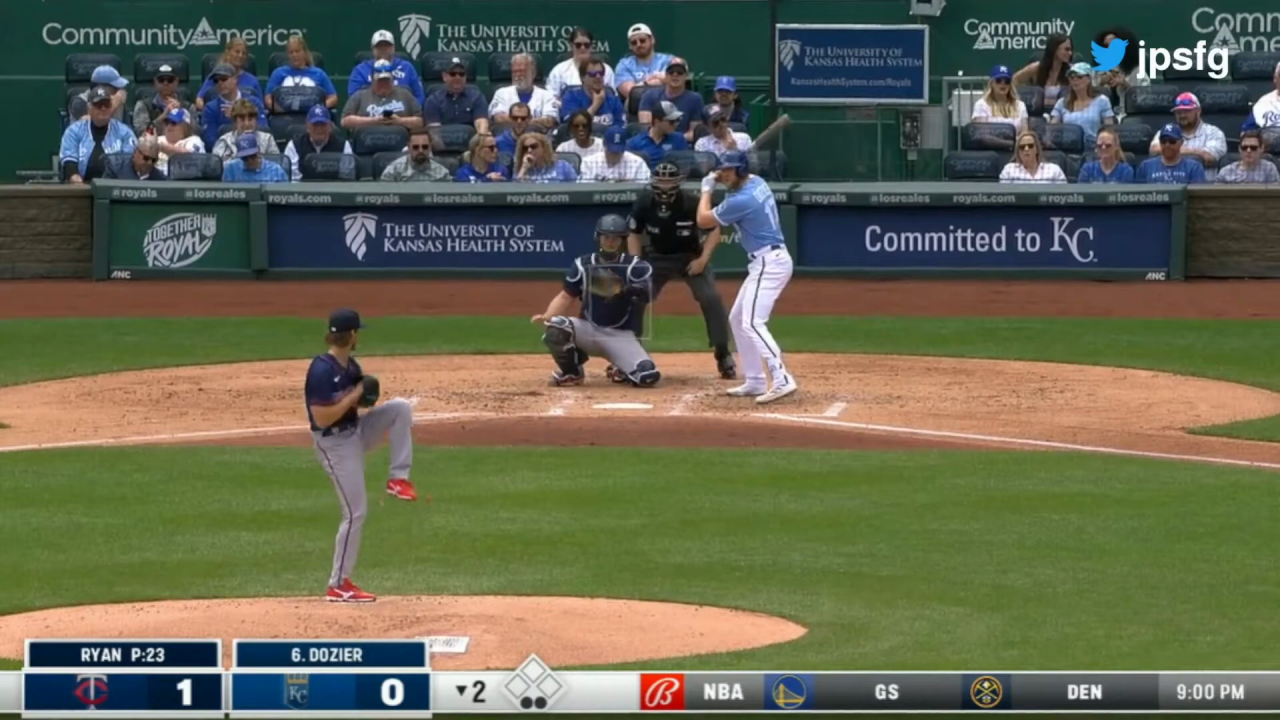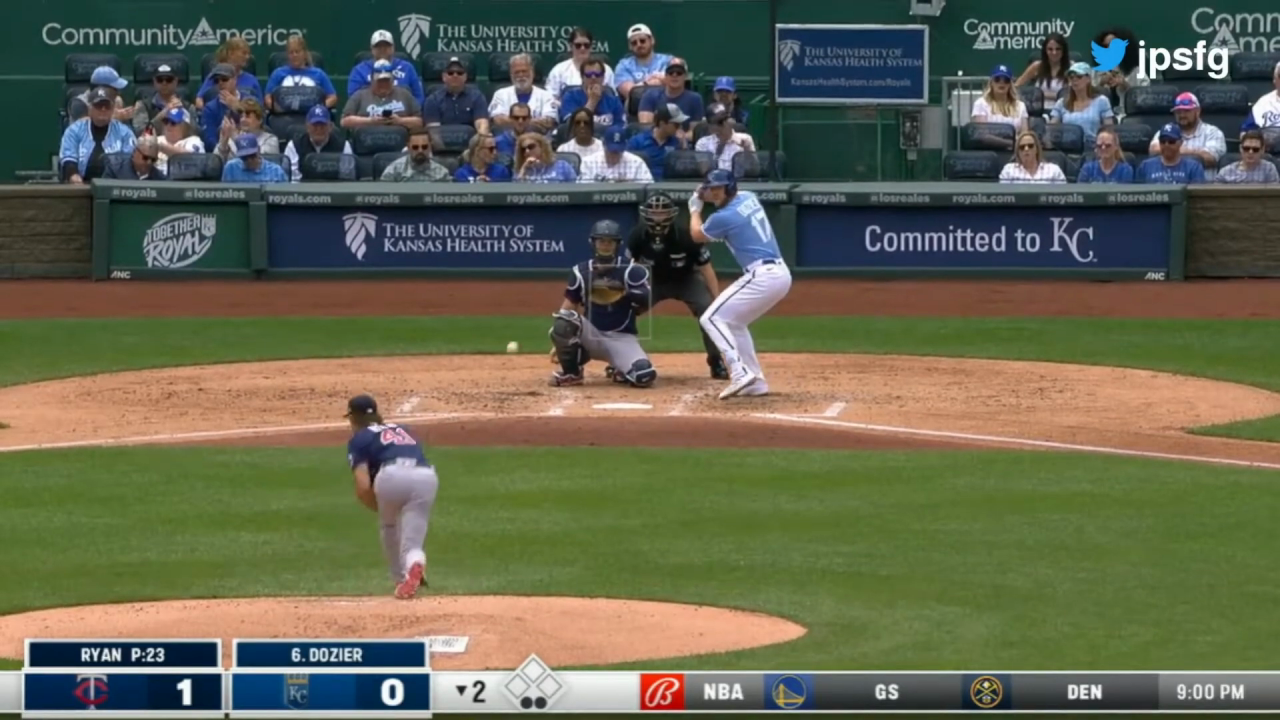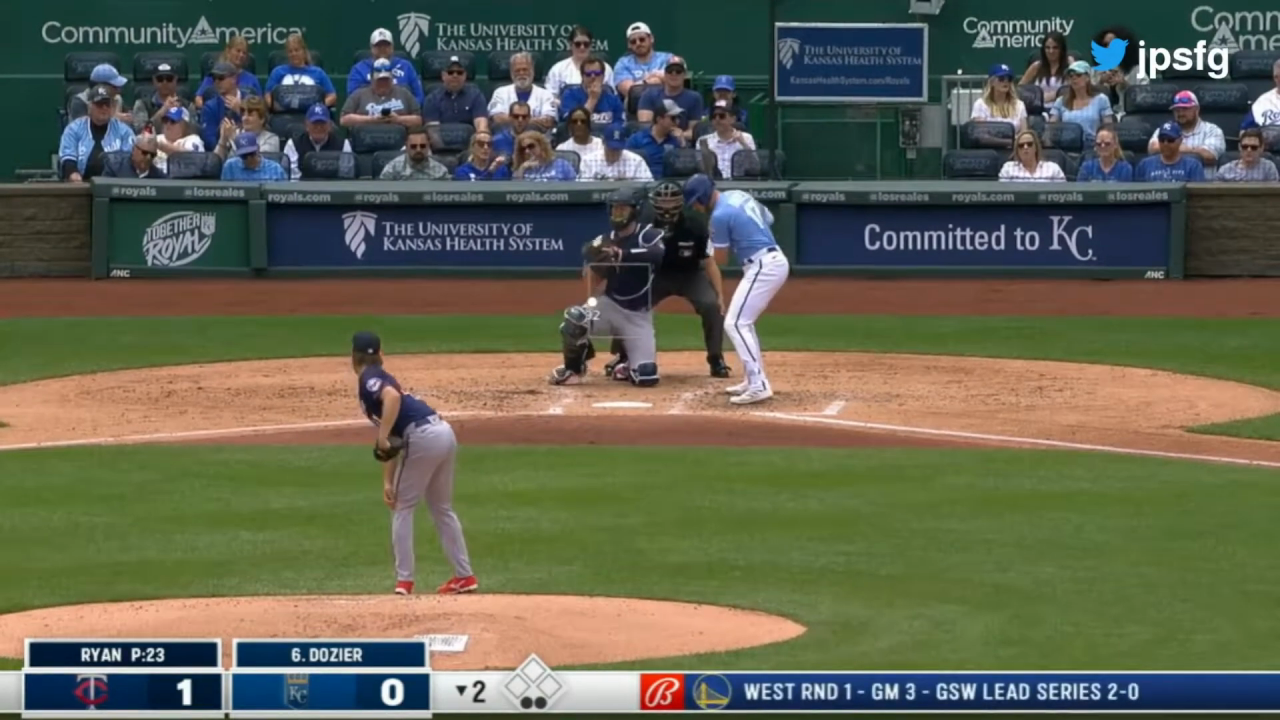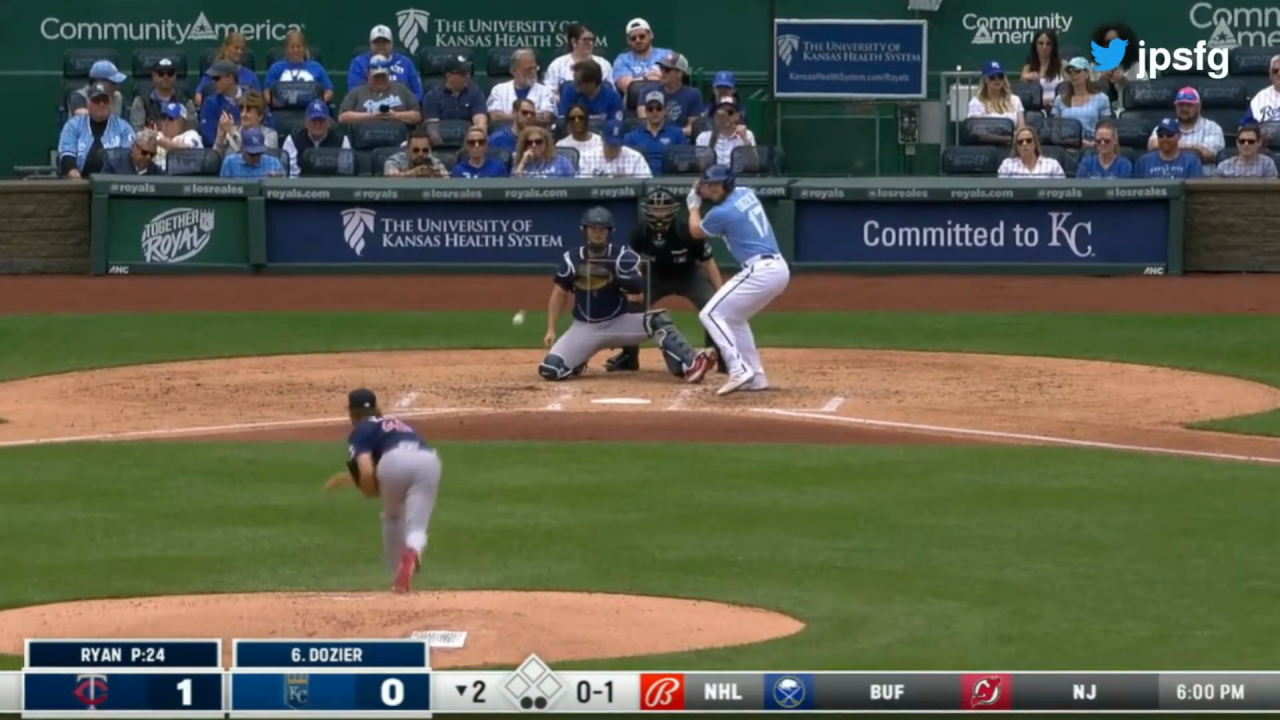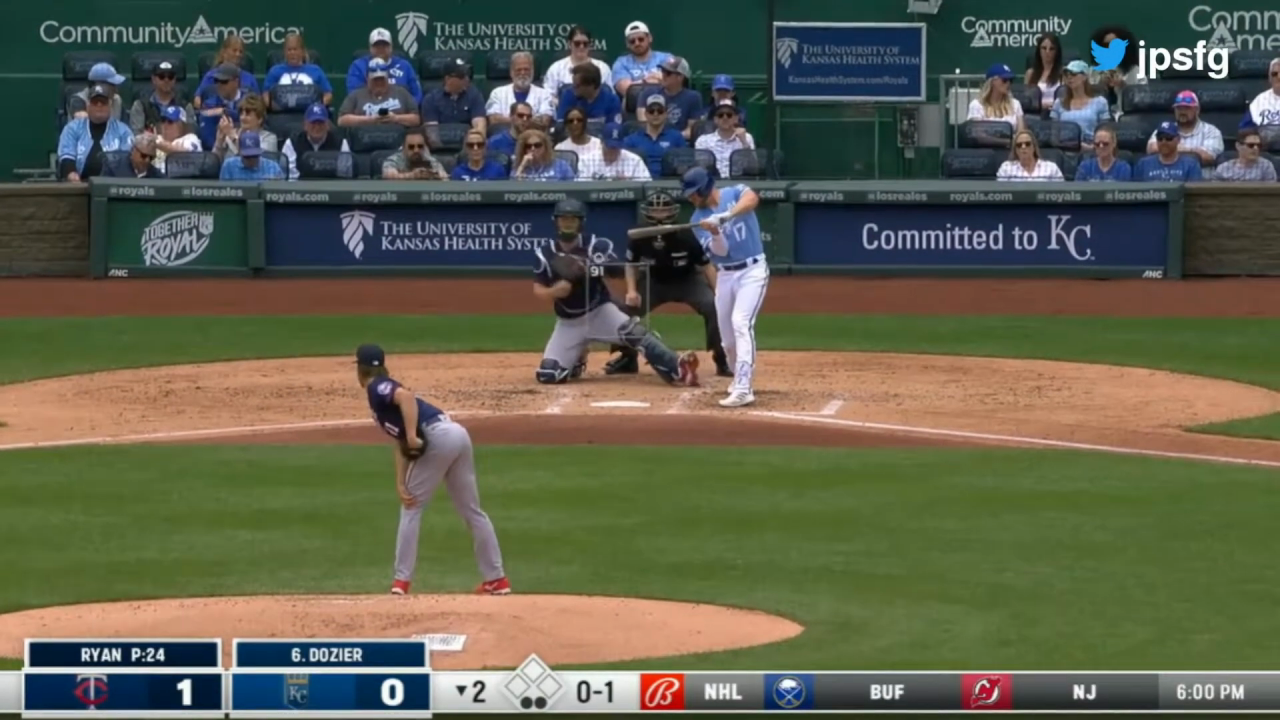
dt=1s
person 1, frame 1
left shoulder: (351, 364)
right shoulder: (321, 370)
right elbow: (322, 419)
left wrist: (364, 396)
right wrist: (354, 396)
left hip: (358, 430)
right hip: (336, 444)
left knee: (401, 407)
right knee: (355, 513)
left ankle: (398, 479)
right ankle: (337, 585)
person 1, frame 2
left shoulder: (358, 439)
right shoulder: (397, 429)
left elbow: (362, 485)
left wrist: (375, 504)
left hip: (391, 477)
right hip: (424, 479)
left knee: (389, 527)
right knee: (411, 547)
left ankle: (406, 578)
right ankle: (414, 568)
person 1, frame 3
left shoulder: (369, 378)
right shoulder: (379, 380)
left elbow: (393, 397)
right elbow: (392, 445)
left wrist: (383, 437)
right wrist: (387, 483)
left hip: (423, 438)
left knee: (403, 508)
right knee: (441, 508)
left ankle: (404, 580)
right ankle: (464, 576)
person 1, frame 4
left shoulder: (359, 432)
right shoulder: (391, 422)
left elbow: (367, 473)
left wrist: (370, 489)
right wrist: (345, 479)
left hip: (395, 462)
right hip: (427, 462)
left knee: (391, 516)
right knee: (415, 527)
left ankle: (400, 576)
right ankle: (411, 553)
person 1, frame 5
left shoulder: (377, 388)
right shoulder: (381, 395)
left elbow: (406, 396)
right elbow: (401, 444)
left wrist: (412, 438)
right wrist: (401, 483)
left hip: (437, 439)
left knee: (412, 508)
right knee: (471, 511)
left ankle: (402, 579)
right ankle: (496, 578)
person 2, frame 1
left shoulder: (741, 200)
right shoulder: (758, 182)
left elbow: (703, 221)
right elbow: (740, 182)
left wrist: (706, 189)
right wrist: (719, 178)
left hip: (769, 263)
right hip: (769, 262)
left knee: (752, 323)
right knee: (737, 319)
left ankle: (782, 380)
right ankle: (756, 381)
person 2, frame 2
left shoulder: (724, 217)
right shoulder: (749, 197)
left elbow: (697, 235)
left wrist: (694, 209)
right wrist: (705, 197)
left hip: (762, 276)
right hip: (781, 275)
left knee: (711, 319)
right knee: (734, 323)
left ankle: (740, 373)
right ankle: (755, 382)
person 2, frame 3
left shoulder: (720, 215)
right shoulder: (739, 194)
left elbow: (720, 259)
right elbow: (768, 218)
left wrist: (713, 244)
left hip: (763, 266)
right hip: (774, 263)
left knee: (735, 323)
right knee: (742, 323)
left ankle: (759, 386)
right ankle: (755, 380)
person 2, frame 4
left shoulder: (722, 213)
right shoulder: (747, 194)
left elbow: (696, 231)
left wrist: (693, 205)
right wrist: (702, 192)
left hip: (760, 271)
right hip: (778, 270)
left knee: (711, 314)
right knee: (734, 319)
left ankle: (739, 370)
right ankle: (755, 376)
person 2, frame 5
left shoulder: (736, 192)
right shoulder: (698, 219)
left elbow: (752, 200)
right elbow: (720, 250)
left wrist: (723, 217)
right wrist: (715, 233)
left hip: (752, 271)
right hip: (725, 276)
left knee: (741, 324)
right knee: (728, 334)
left ankle: (743, 388)
right ankle: (742, 375)
person 3, frame 1
left shoulder: (691, 203)
right shoulder: (643, 203)
left elbow: (714, 231)
right elbow: (634, 236)
left wrist: (703, 258)
left hip: (690, 257)
right hip: (656, 257)
left knee: (711, 298)
left ankle: (723, 354)
person 3, frame 2
left shoulder: (687, 236)
right shoulder: (638, 235)
left elbow: (706, 269)
left hip: (686, 280)
right hip: (653, 281)
left knee: (707, 308)
left ankle: (716, 361)
person 3, frame 3
left shoulder: (695, 225)
right shoulder: (646, 224)
left elbow: (710, 261)
left wrist: (720, 296)
left hip: (691, 274)
right hip: (658, 275)
left knee: (711, 306)
left ankle: (716, 359)
right ankle: (622, 358)
person 3, frame 4
left shoulder: (687, 231)
right shoulder: (640, 232)
left elbow: (708, 262)
left hip: (689, 275)
right hip: (655, 276)
right knee: (629, 304)
left ankle: (721, 355)
right ankle: (629, 355)
person 3, frame 5
left shoulder: (686, 235)
right shoulder: (639, 236)
left elbow: (707, 267)
right elbow: (630, 264)
right wrist: (631, 290)
left hip: (688, 281)
right hip: (654, 282)
left knee: (713, 306)
right knee: (626, 308)
left ankle: (722, 360)
right ankle: (628, 358)
person 4, frame 1
left shoulder: (634, 266)
right shoulder: (582, 265)
left elbow: (648, 295)
right elbow: (565, 297)
left wrist: (625, 288)
right wrist: (546, 316)
left hip: (620, 335)
right hip: (589, 330)
left knee: (648, 376)
right knee: (556, 327)
left ankle: (622, 370)
right ankle: (572, 372)
person 4, frame 2
left shoulder: (632, 271)
right shoulder: (580, 272)
left elbow: (647, 302)
right elbow: (568, 307)
left wrist: (625, 292)
right wrist: (560, 342)
left hip: (621, 338)
right hip: (591, 335)
left knee: (644, 376)
right knee: (563, 319)
left ankle: (620, 370)
right ankle: (571, 372)
person 4, frame 3
left shoulder: (649, 236)
right shoulder: (603, 242)
left elbow: (656, 257)
right elbow: (591, 282)
left wrist: (620, 254)
right wrist: (596, 264)
left hip: (637, 315)
right hip: (608, 306)
left knee: (647, 376)
right knee: (573, 323)
left ankle: (628, 367)
right ankle: (573, 369)
person 4, frame 4
left shoulder: (623, 256)
right shoulder: (571, 259)
left elbow: (638, 287)
right elbow: (559, 294)
left wrist: (610, 278)
right wrist: (551, 330)
left hip: (619, 322)
right hip: (585, 328)
left knee: (658, 321)
right knee: (550, 370)
left ankle: (690, 366)
right ankle: (577, 362)
person 4, frame 5
left shoulder: (596, 245)
right shoulder: (544, 254)
left elbow: (616, 268)
right elbow: (539, 292)
left wrist: (588, 266)
right wrist: (555, 290)
left hip: (601, 312)
right hip: (569, 323)
left knee: (633, 332)
right knee: (547, 375)
left ankle: (678, 369)
right ankle: (576, 362)
